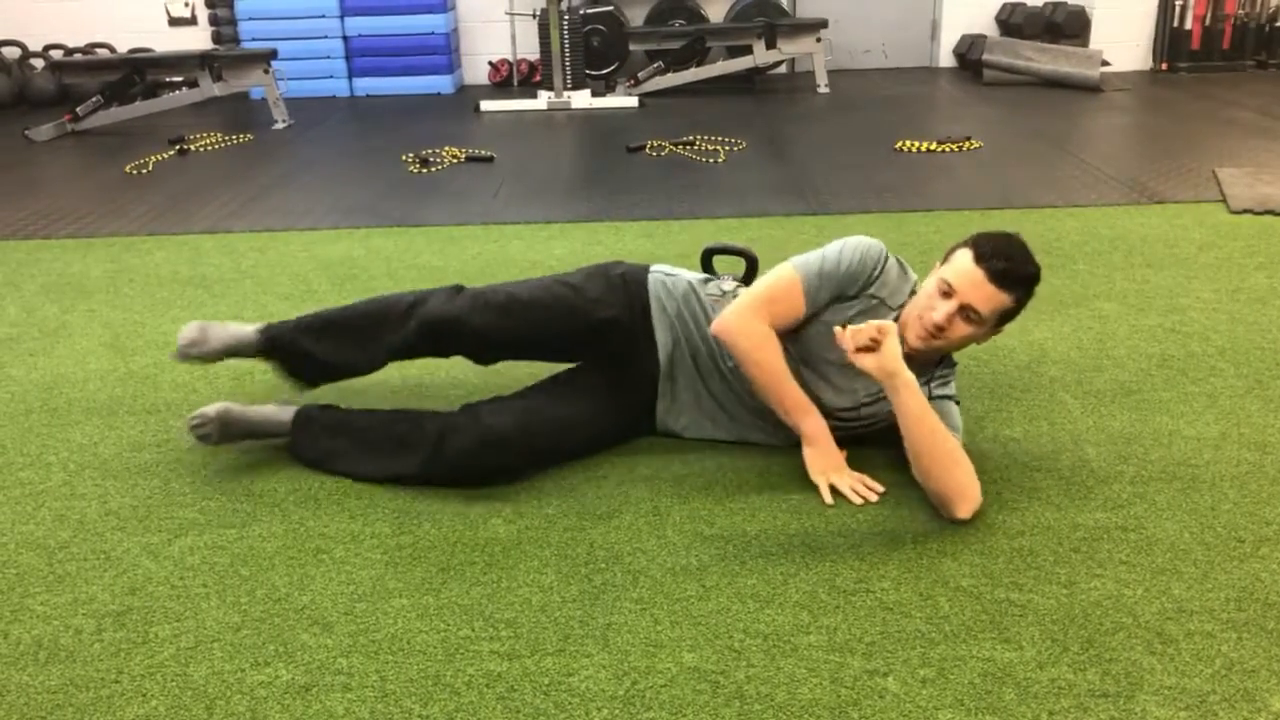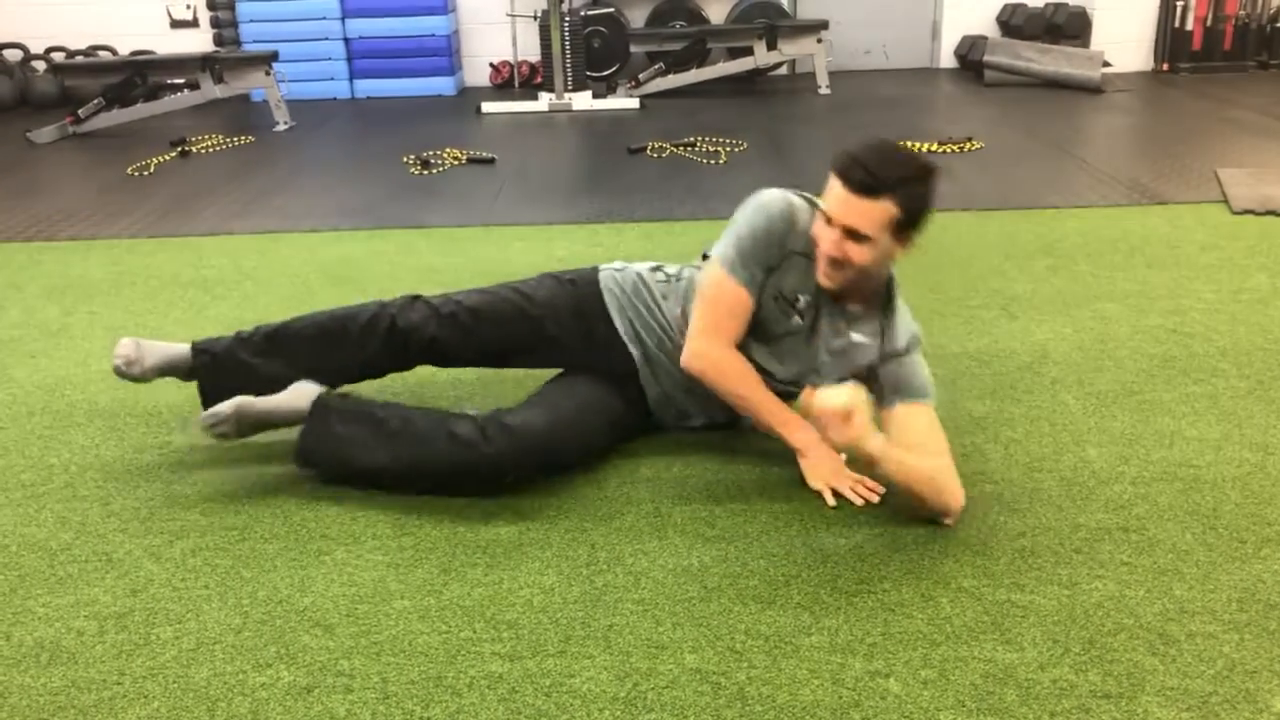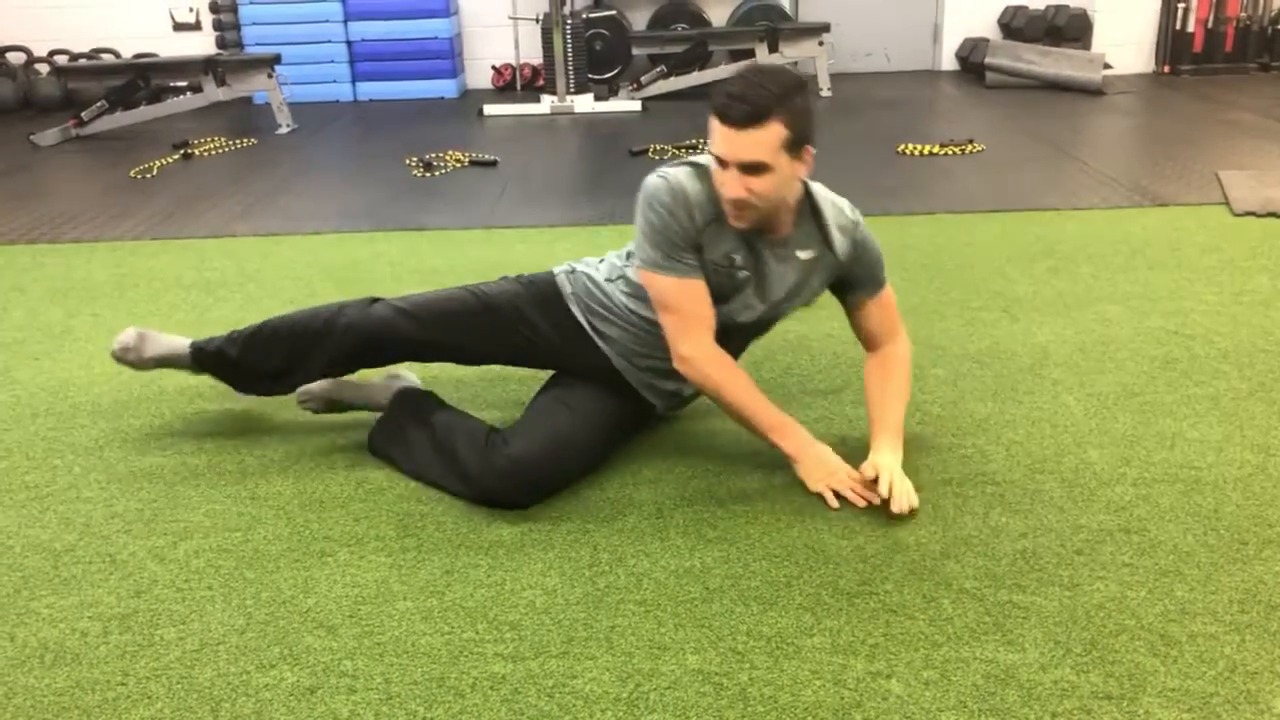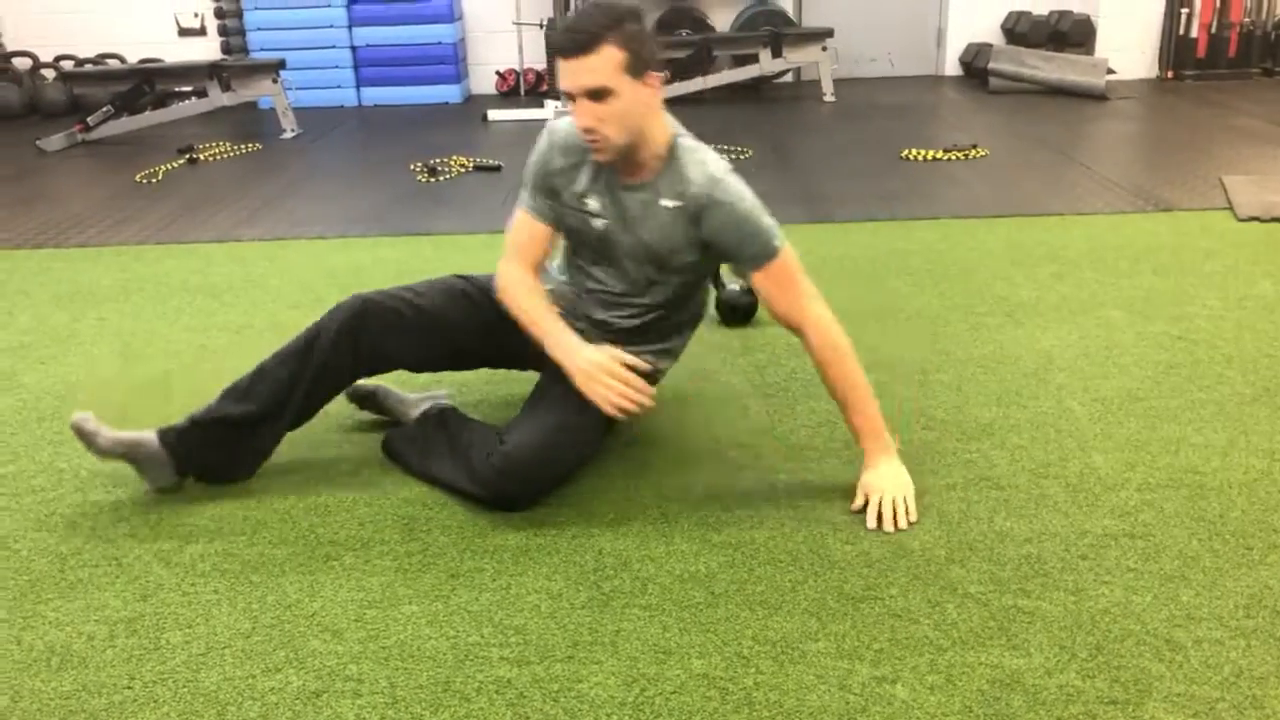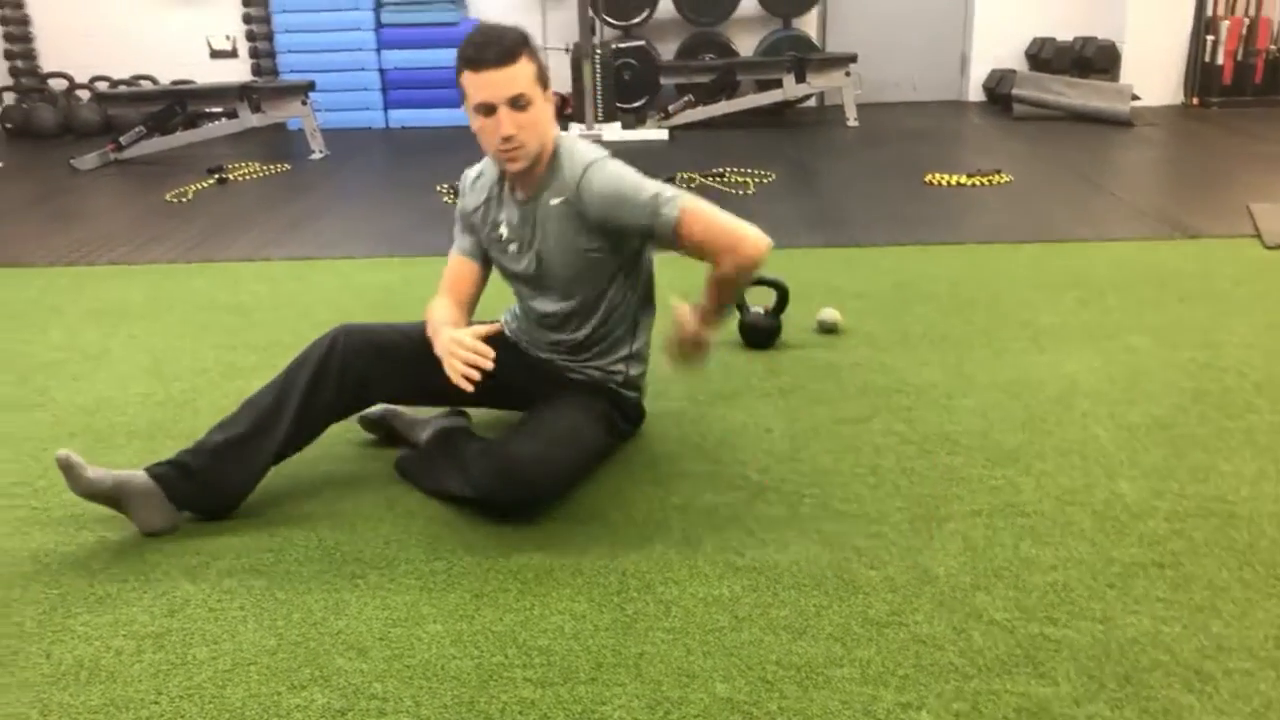
dt=0.3s
person 1, frame 1
left shoulder: (931, 394)
right shoulder: (869, 263)
left elbow: (959, 502)
right elbow: (737, 321)
left wrist: (897, 375)
right wrist: (813, 434)
left hip: (649, 402)
right hip: (647, 313)
left knee: (473, 447)
right knee: (462, 318)
left ankle: (289, 425)
right ankle: (274, 341)
person 1, frame 2
left shoulder: (889, 341)
right shoulder: (775, 216)
left elbow: (944, 491)
right elbow: (706, 352)
left wrist: (864, 439)
right wrist: (801, 440)
left hip: (648, 397)
right hip: (612, 311)
left knee: (504, 448)
right knee: (417, 325)
left ankle: (326, 421)
right ankle: (204, 360)
person 1, frame 3
left shoulder: (839, 236)
right shoulder: (673, 194)
left elbow: (888, 341)
right elbow: (695, 351)
left wrist: (886, 454)
right wrist: (798, 444)
left hip: (633, 384)
right hip: (577, 306)
left knee: (515, 474)
right knee: (381, 323)
left ankle: (394, 406)
right ankle: (203, 354)
person 1, frame 4
left shoulder: (709, 191)
right shoulder: (559, 146)
left elbow: (811, 320)
right elbow: (515, 267)
left wrist: (878, 456)
right wrist: (565, 353)
left hip: (618, 355)
right hip: (549, 309)
left knee: (517, 475)
right knee: (364, 319)
left ankle: (425, 420)
right ankle: (186, 450)
person 1, frame 5
left shoulder: (596, 184)
right shoulder: (479, 187)
left elbow: (746, 246)
right elbow: (449, 300)
left wrist: (702, 321)
right wrist: (446, 338)
left hip: (595, 388)
right hip: (520, 350)
left knee: (512, 480)
right knee: (348, 349)
left ankle: (434, 438)
right ankle: (175, 488)
